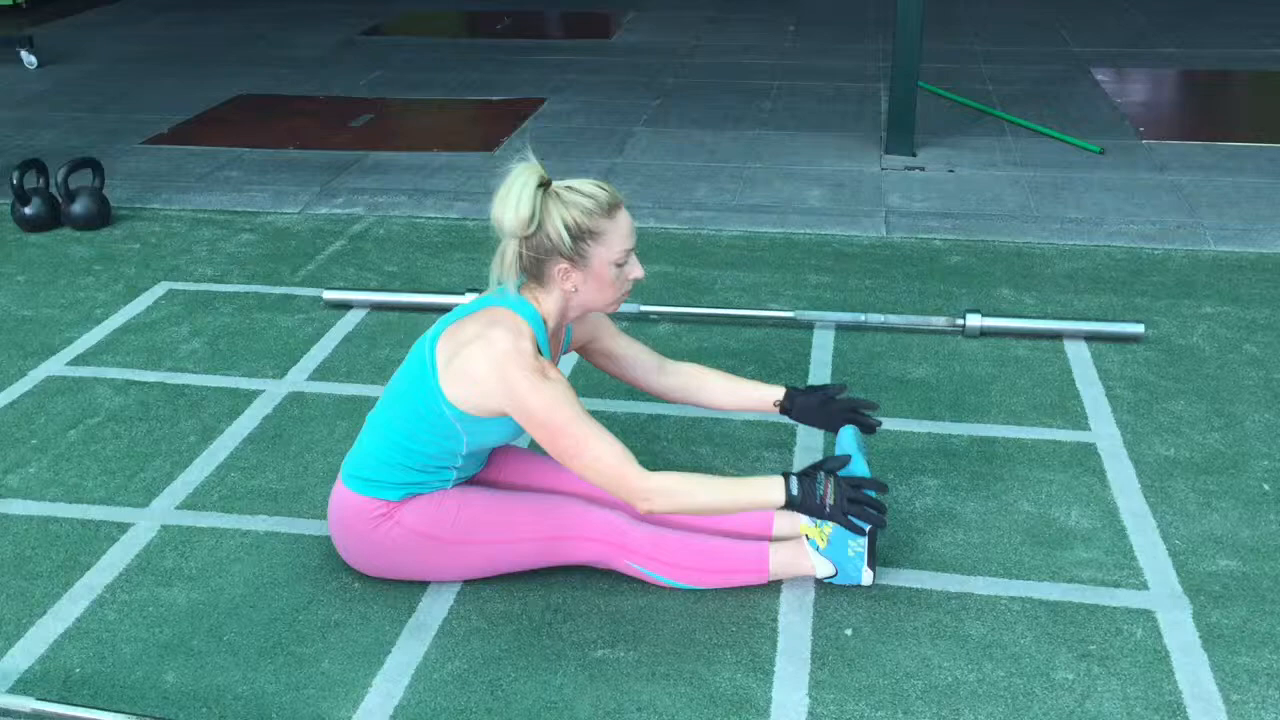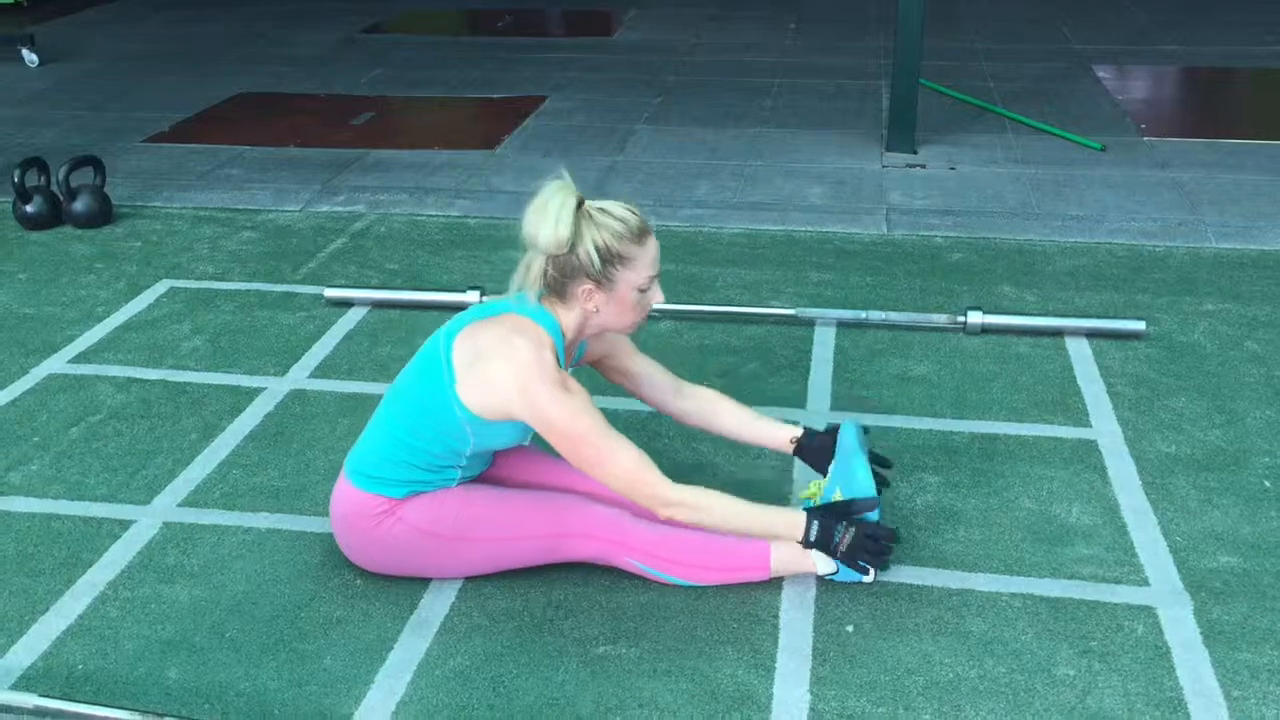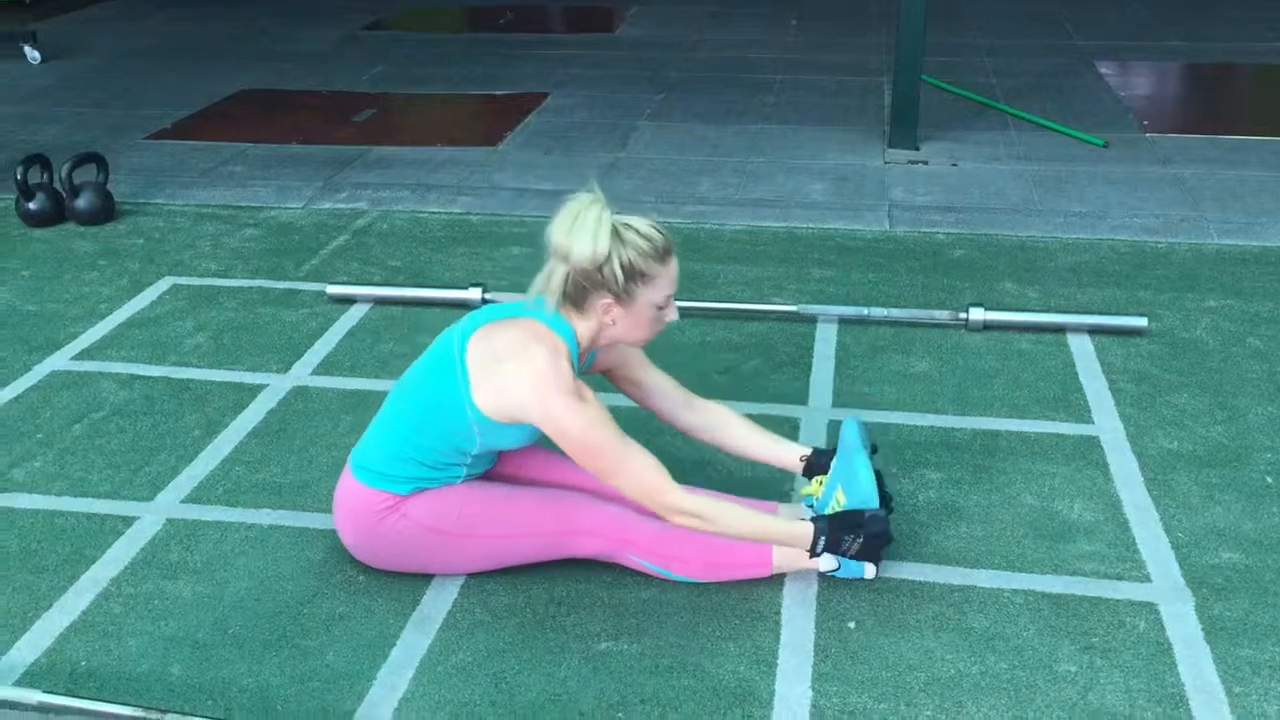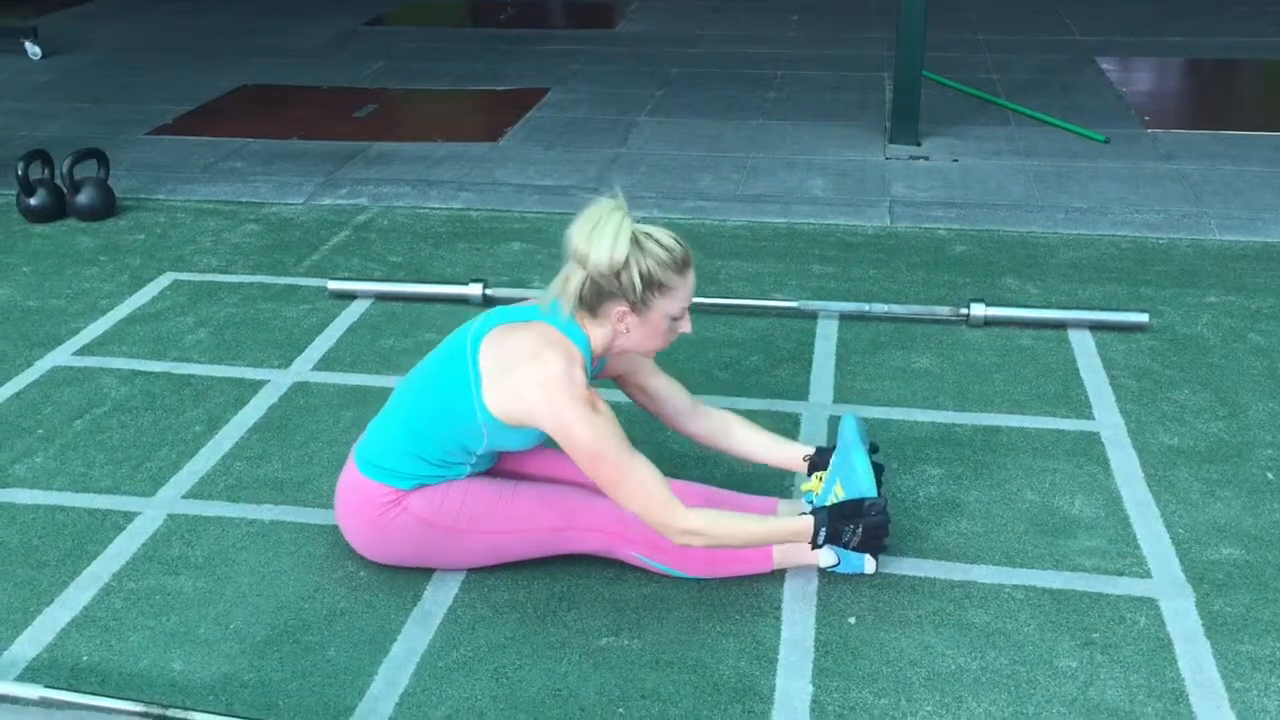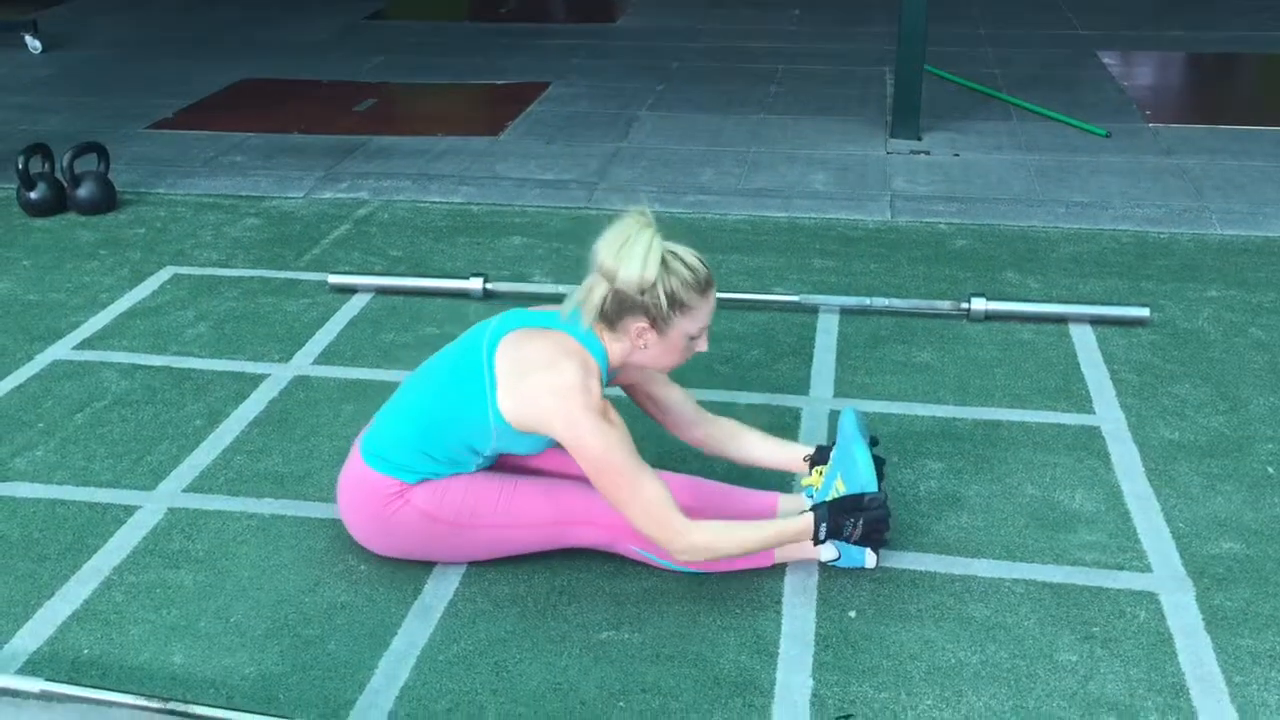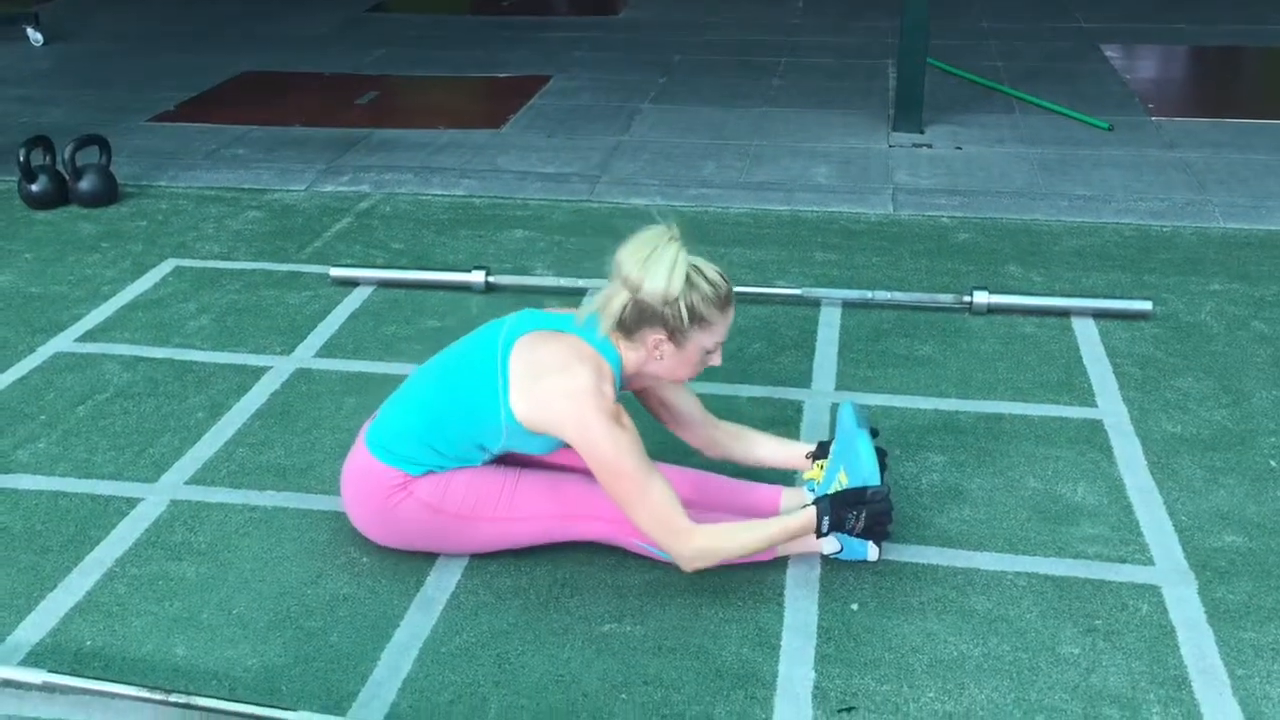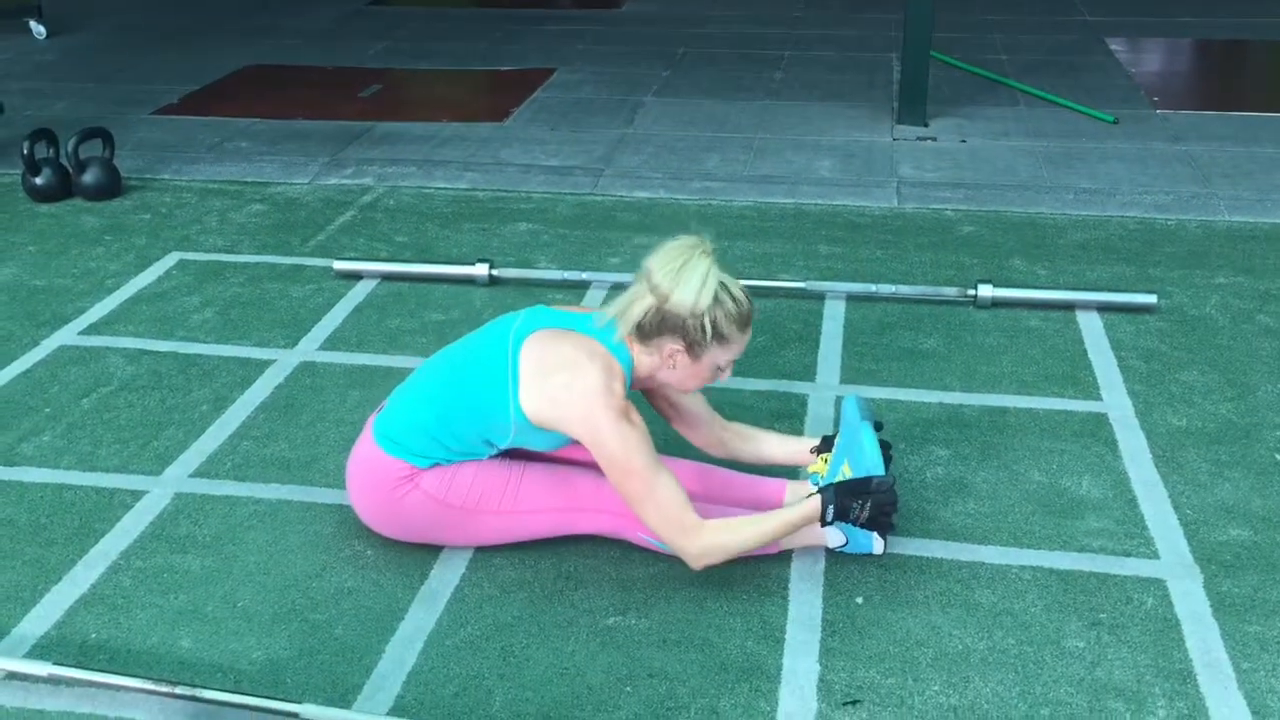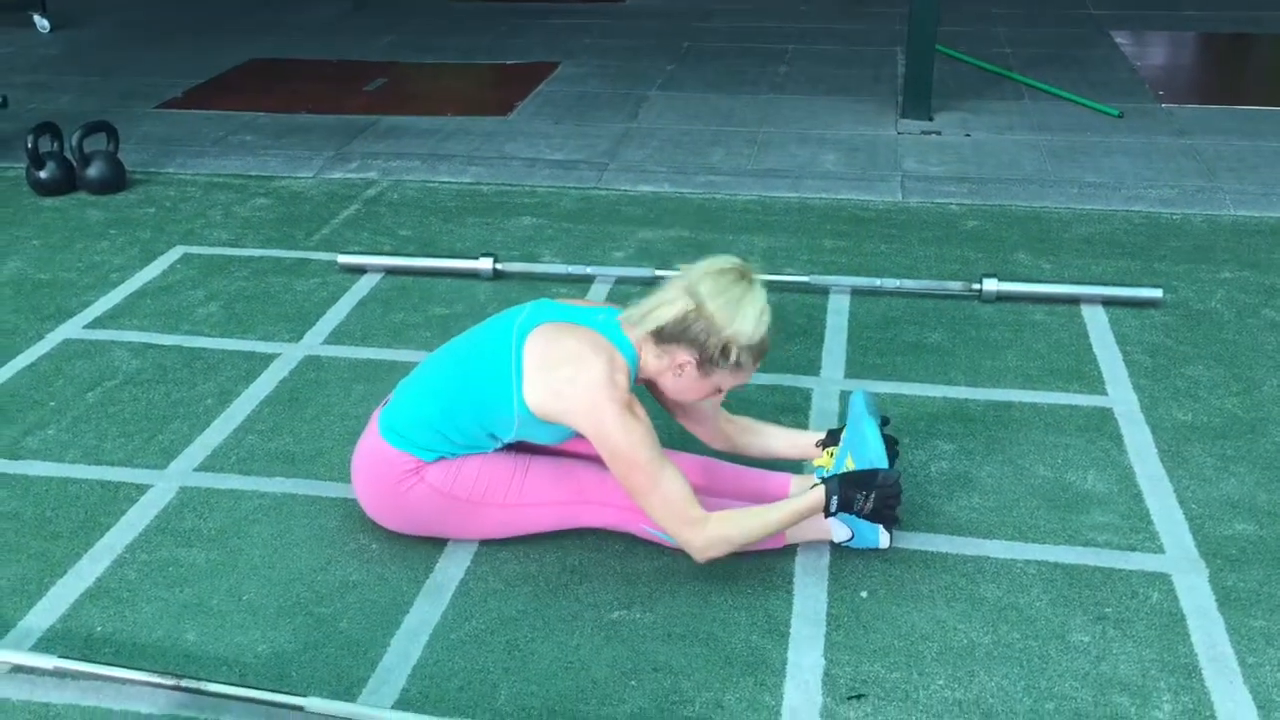
dt=0.2s
person 1, frame 1
left shoulder: (558, 313)
right shoulder: (510, 359)
left elbow: (668, 375)
right elbow: (643, 492)
left wrist: (787, 399)
right wrist: (791, 493)
right hip: (382, 518)
left knee: (603, 494)
right knee: (596, 532)
left ankle: (796, 531)
right ankle: (815, 557)
person 1, frame 2
left shoulder: (575, 325)
right shoulder: (529, 368)
left elbow: (684, 397)
right elbow: (665, 501)
left wrist: (801, 441)
right wrist: (807, 531)
right hip: (384, 514)
left knee: (612, 493)
right knee: (596, 530)
left ankle: (805, 512)
right ankle: (814, 561)
person 1, frame 3
left shoulder: (582, 331)
right shoulder: (545, 376)
left elbow: (695, 413)
right elbow: (677, 509)
left wrist: (807, 460)
right wrist: (815, 536)
right hip: (387, 511)
left knee: (617, 492)
right knee: (600, 528)
left ankle: (801, 513)
right ankle: (818, 556)
person 1, frame 4
left shoulder: (585, 332)
right shoulder: (555, 380)
left elbow: (699, 418)
right elbow: (678, 525)
left wrist: (811, 459)
right wrist: (815, 530)
left hip: (451, 461)
right hip: (389, 506)
left knee: (620, 487)
right knee: (602, 523)
left ankle: (805, 503)
right ankle: (818, 551)
person 1, frame 5
left shoulder: (602, 338)
right shoulder: (572, 391)
left elbow: (705, 429)
right elbow: (681, 541)
left wrist: (813, 457)
right wrist: (817, 526)
left hip: (436, 452)
right hip: (390, 498)
left knee: (627, 484)
right knee: (601, 517)
left ankle: (806, 498)
person 1, frame 6
left shoulder: (610, 340)
right shoulder: (587, 395)
left elbow: (712, 435)
right elbow: (687, 547)
left wrist: (813, 455)
right wrist: (819, 520)
left hip: (423, 440)
right hip: (392, 489)
left knee: (634, 479)
right knee: (605, 511)
left ankle: (809, 493)
person 1, frame 7
left shoulder: (625, 337)
right shoulder: (599, 395)
left elbow: (718, 436)
right elbow: (696, 545)
left wrist: (820, 449)
right wrist: (822, 507)
left hip: (426, 433)
right hip: (398, 482)
left knee: (639, 474)
right knee: (610, 504)
left ankle: (809, 488)
person 1, frame 8
left shoulder: (632, 332)
right shoulder: (604, 390)
left elbow: (723, 432)
right elbow: (700, 538)
left wrist: (823, 444)
right wrist: (826, 498)
left hip: (431, 426)
right hip: (402, 474)
left knee: (648, 468)
right knee: (614, 500)
